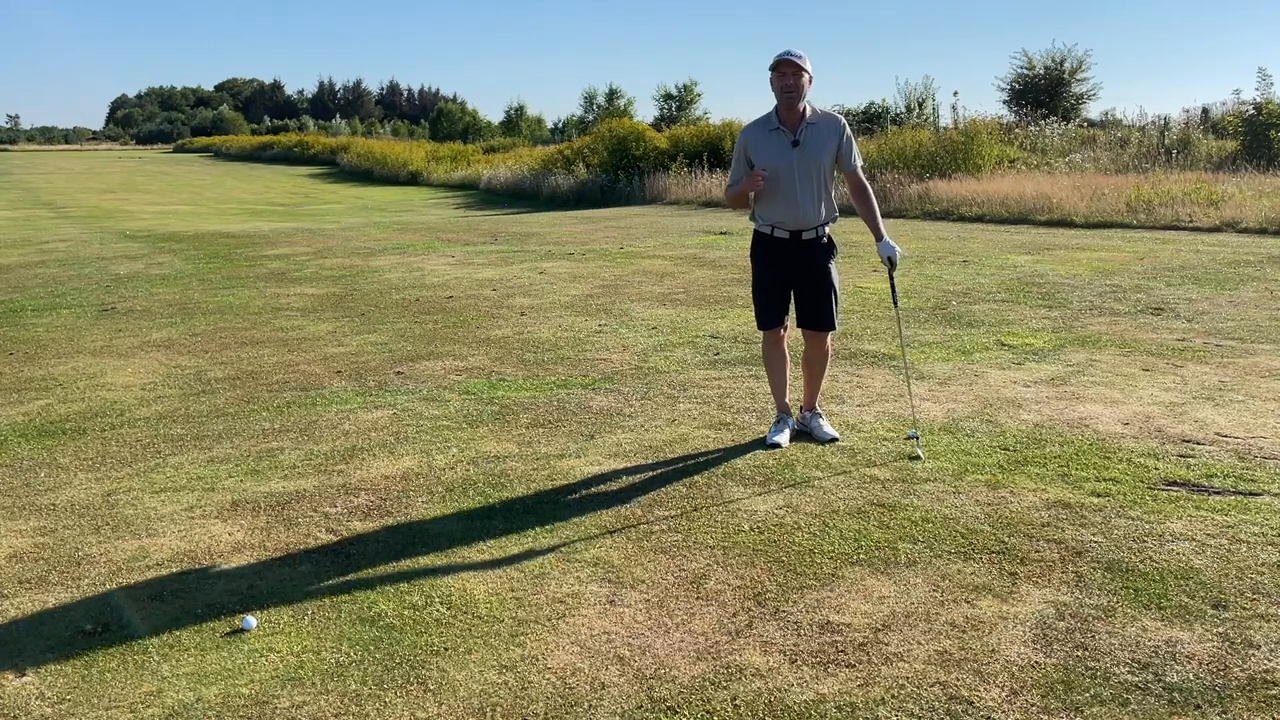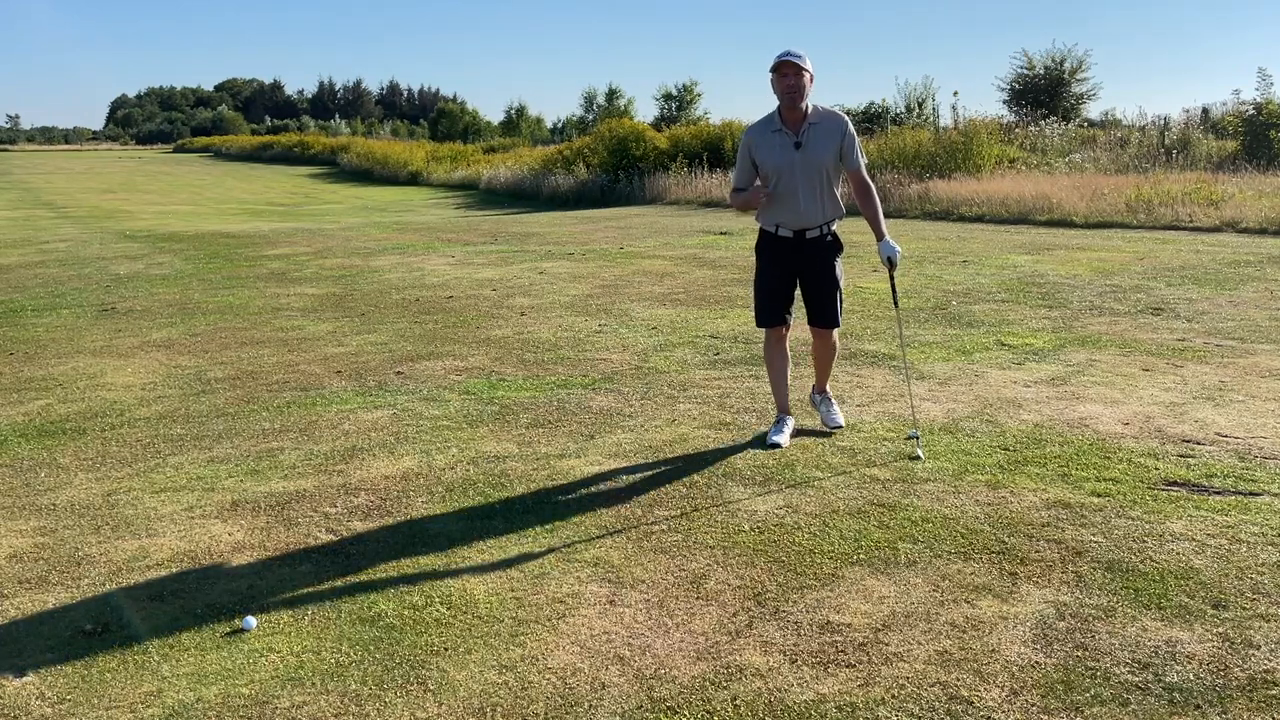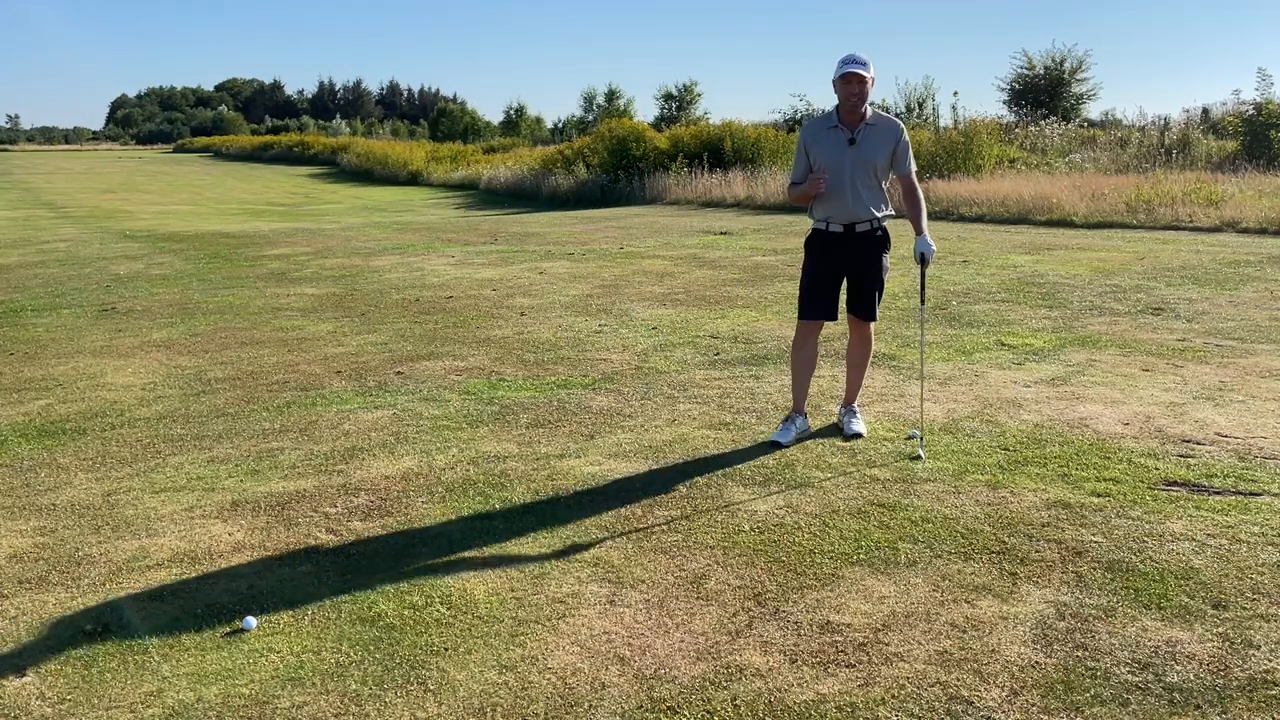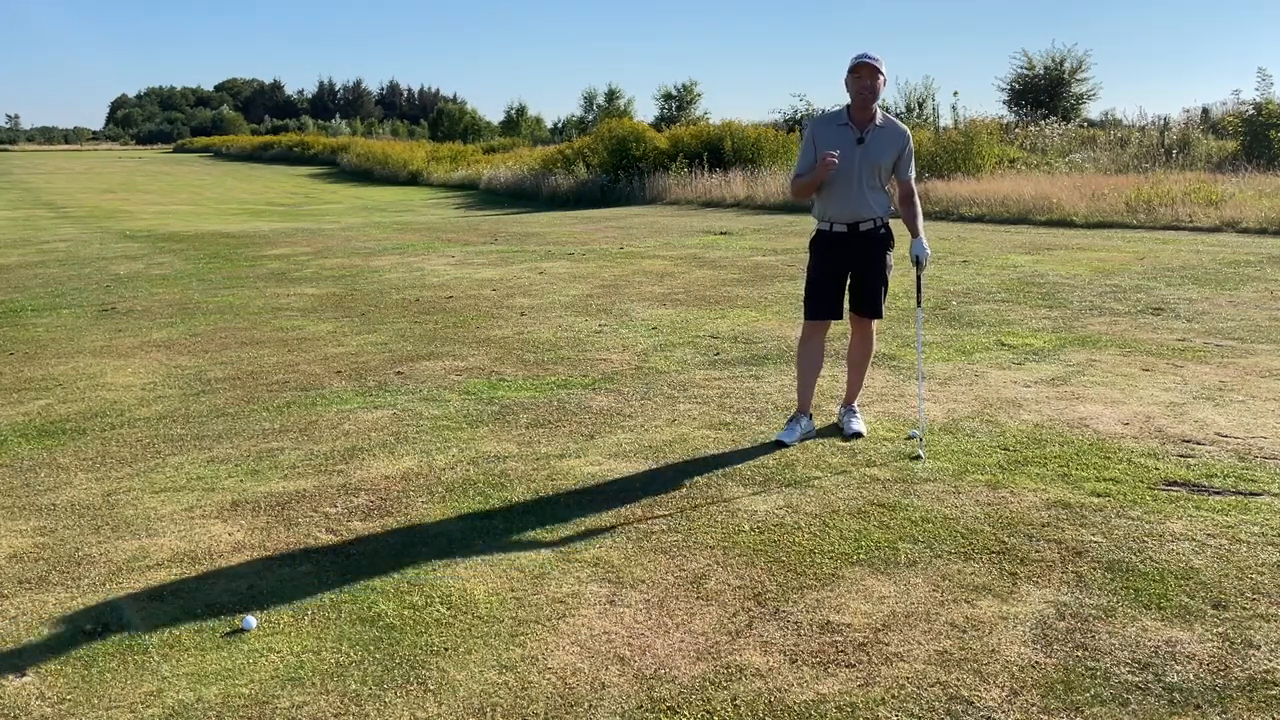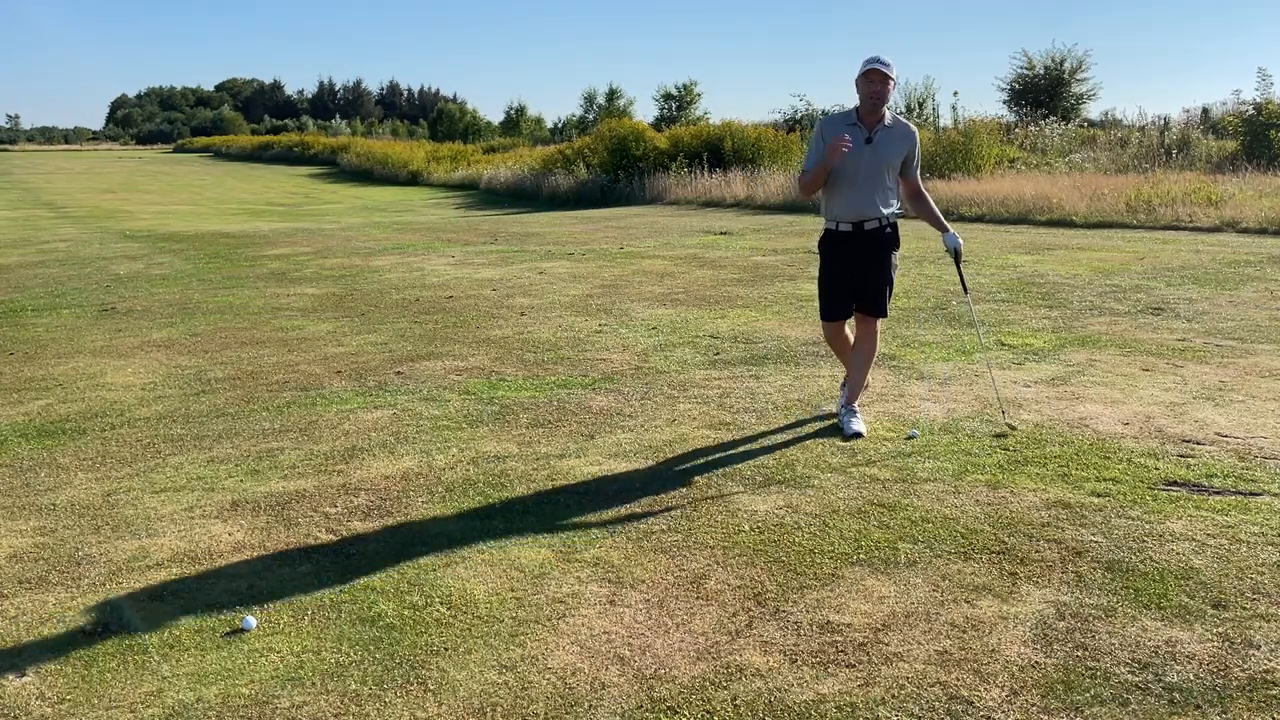
dt=1s
person 1, frame 1
left shoulder: (834, 127)
right shoulder: (752, 134)
left elbow: (858, 185)
right elbow: (731, 198)
left wrist: (882, 239)
right wrist: (745, 188)
left hip: (816, 245)
right hip: (770, 245)
left knee: (819, 335)
right knee: (774, 332)
left ankle: (811, 411)
right ankle: (784, 416)
person 1, frame 2
left shoulder: (837, 126)
right shoulder: (755, 135)
left elbow: (861, 184)
right elbow: (737, 194)
left wrist: (882, 238)
right wrist: (749, 198)
left hip: (821, 242)
right hip: (775, 244)
left knee: (825, 329)
right knee: (776, 330)
left ankle: (821, 393)
right ankle: (784, 416)
person 1, frame 3
left shoulder: (892, 130)
right shoulder: (811, 131)
left elbow: (909, 186)
right elbow: (793, 195)
left wrist: (922, 234)
right wrist: (808, 189)
left hip: (870, 239)
right hip: (824, 238)
left knee: (862, 325)
right knee: (808, 326)
left ankle: (850, 407)
right ankle: (797, 414)
person 1, frame 4
left shoulder: (898, 134)
right shoulder: (819, 127)
left elbow: (907, 193)
right elbow: (798, 190)
left wrist: (917, 238)
right wrist: (819, 172)
left hip: (874, 238)
right hip: (829, 237)
left knee: (864, 324)
right knee: (814, 326)
left ankle: (850, 407)
right ankle: (803, 416)
person 1, frame 5
left shoulder: (906, 134)
right shoulder: (828, 127)
left elbow: (914, 192)
right elbow: (805, 188)
left wrist: (945, 230)
right wrist: (827, 160)
left hip: (880, 237)
right hip: (837, 237)
left knee: (868, 323)
right knee: (832, 324)
left ankle: (850, 406)
right ankle: (854, 379)
